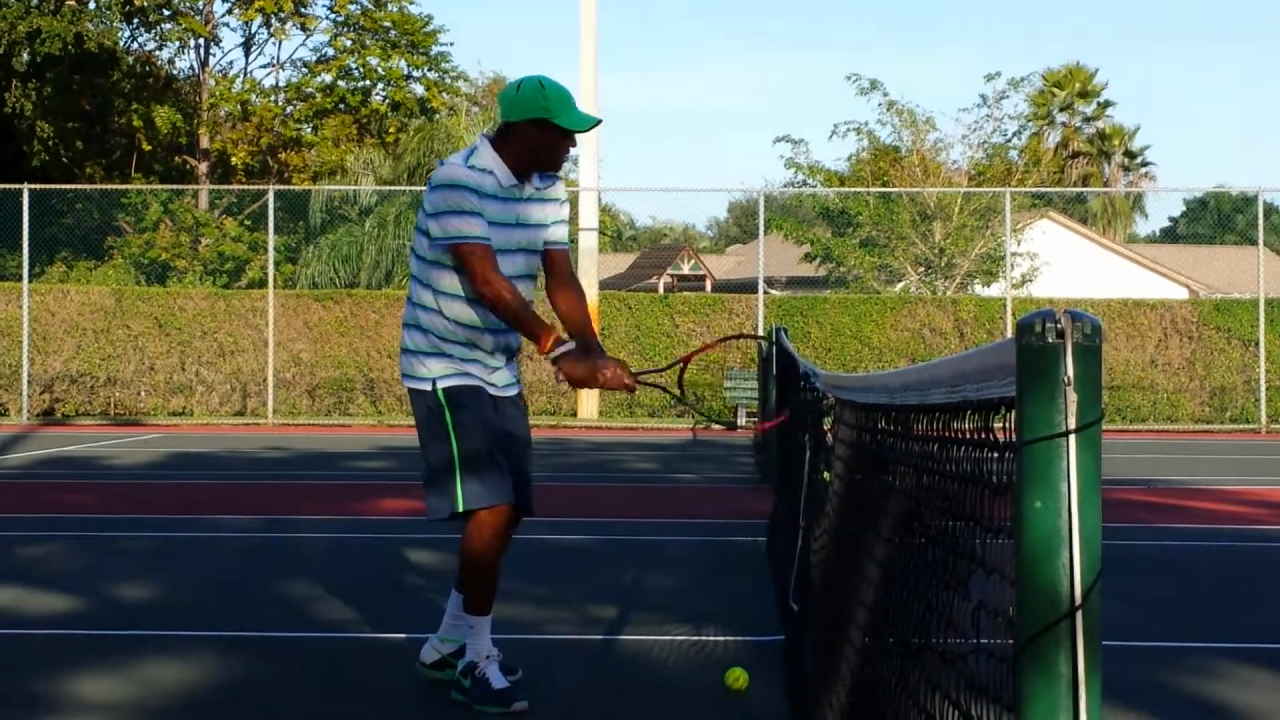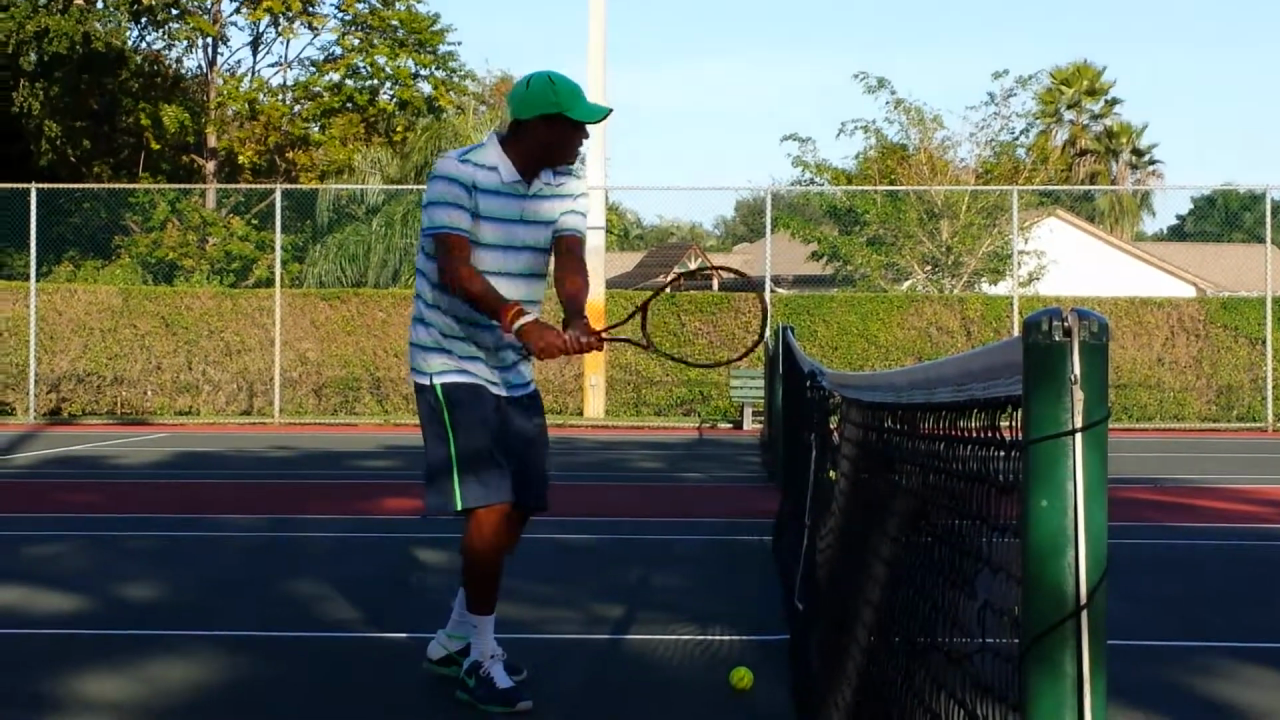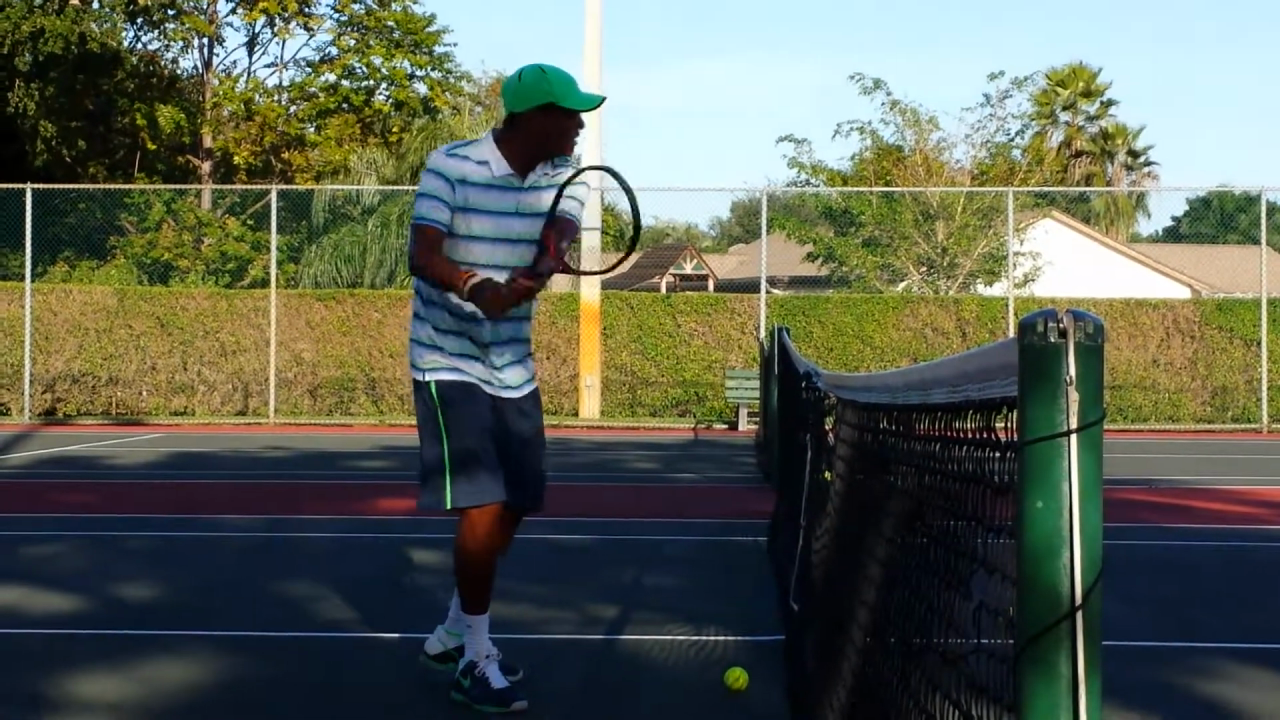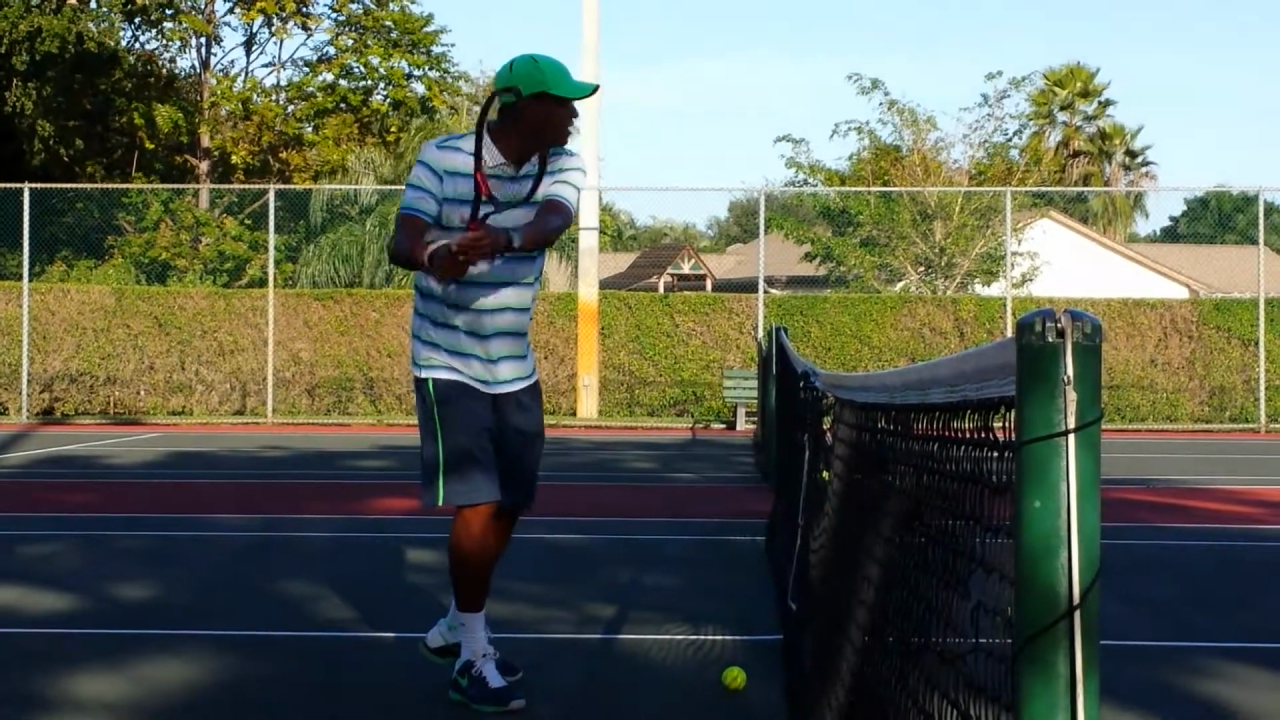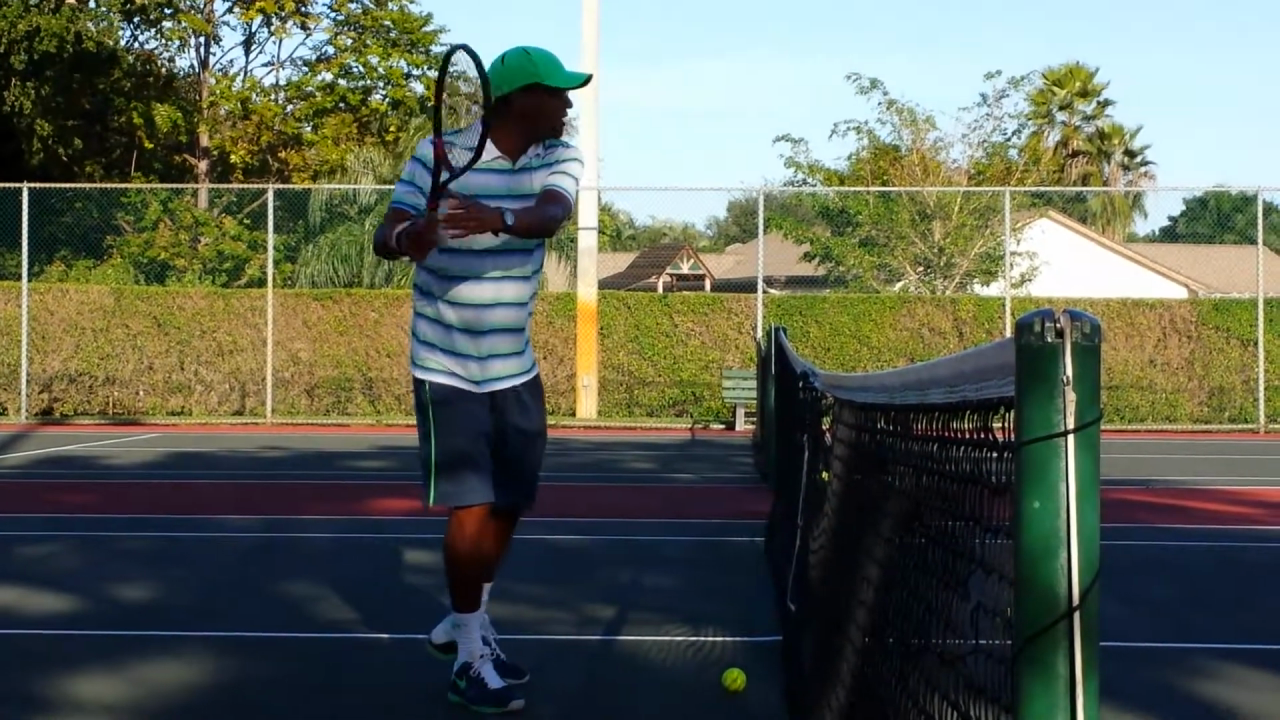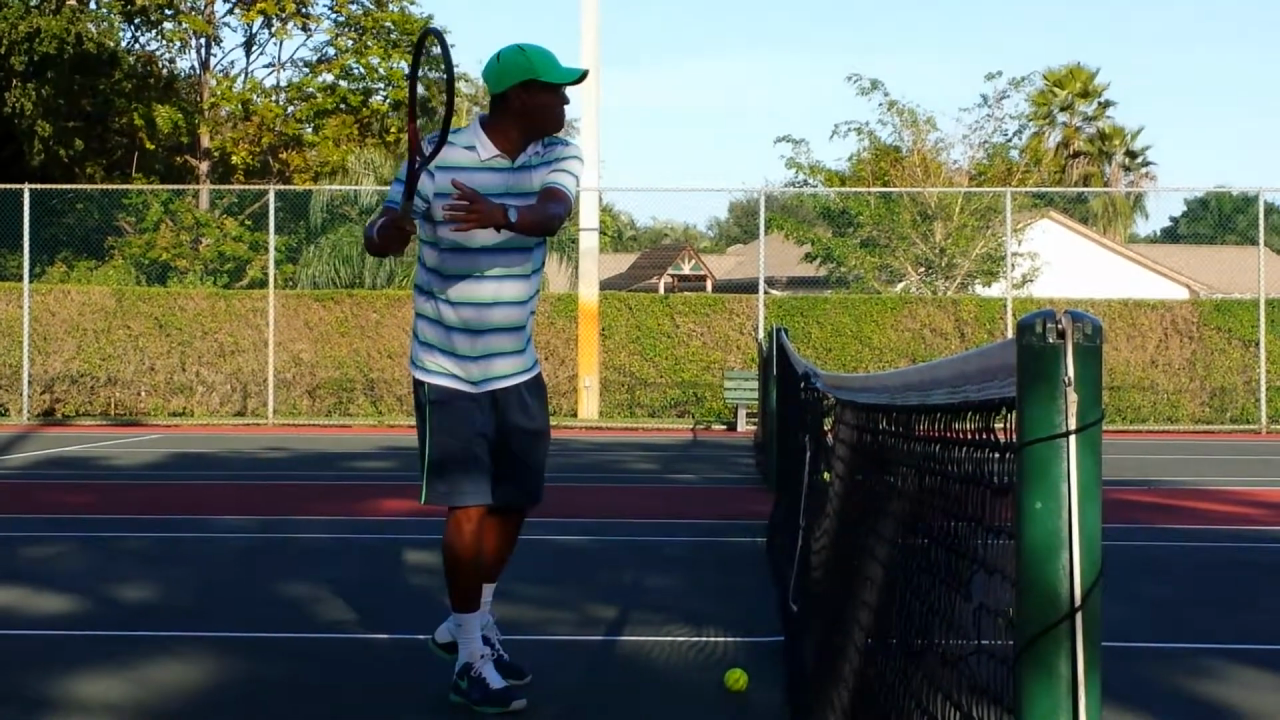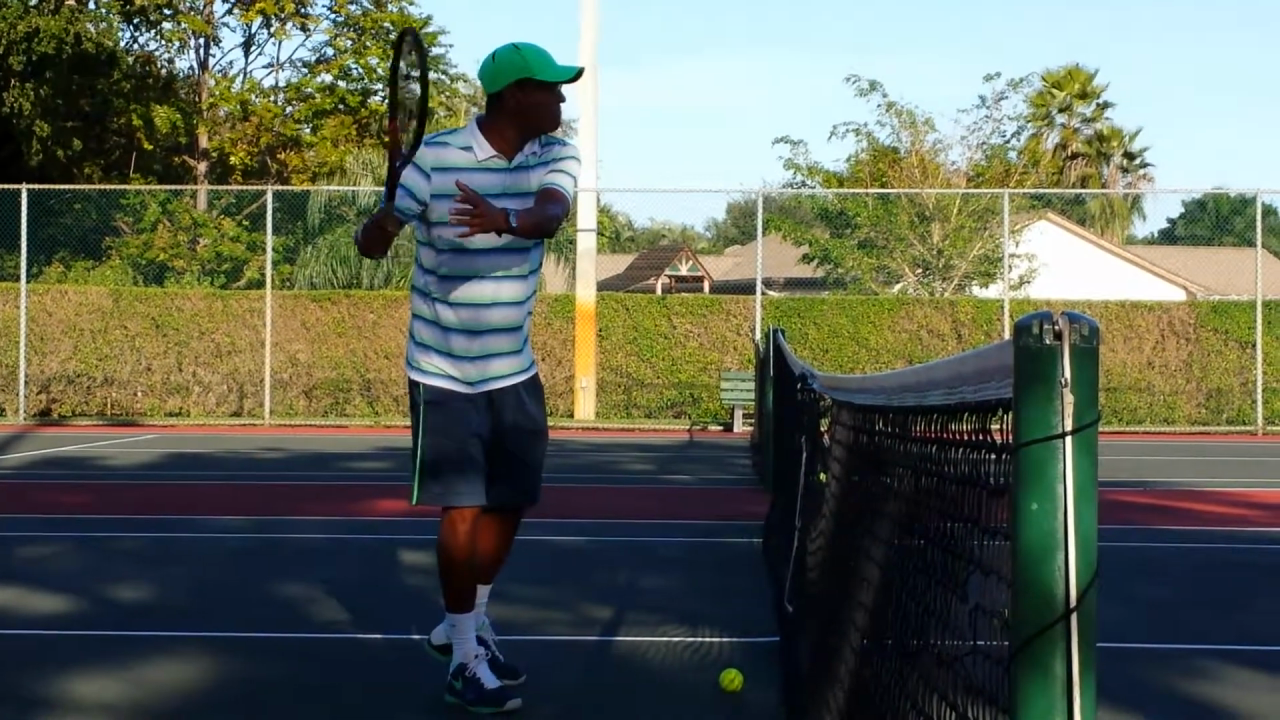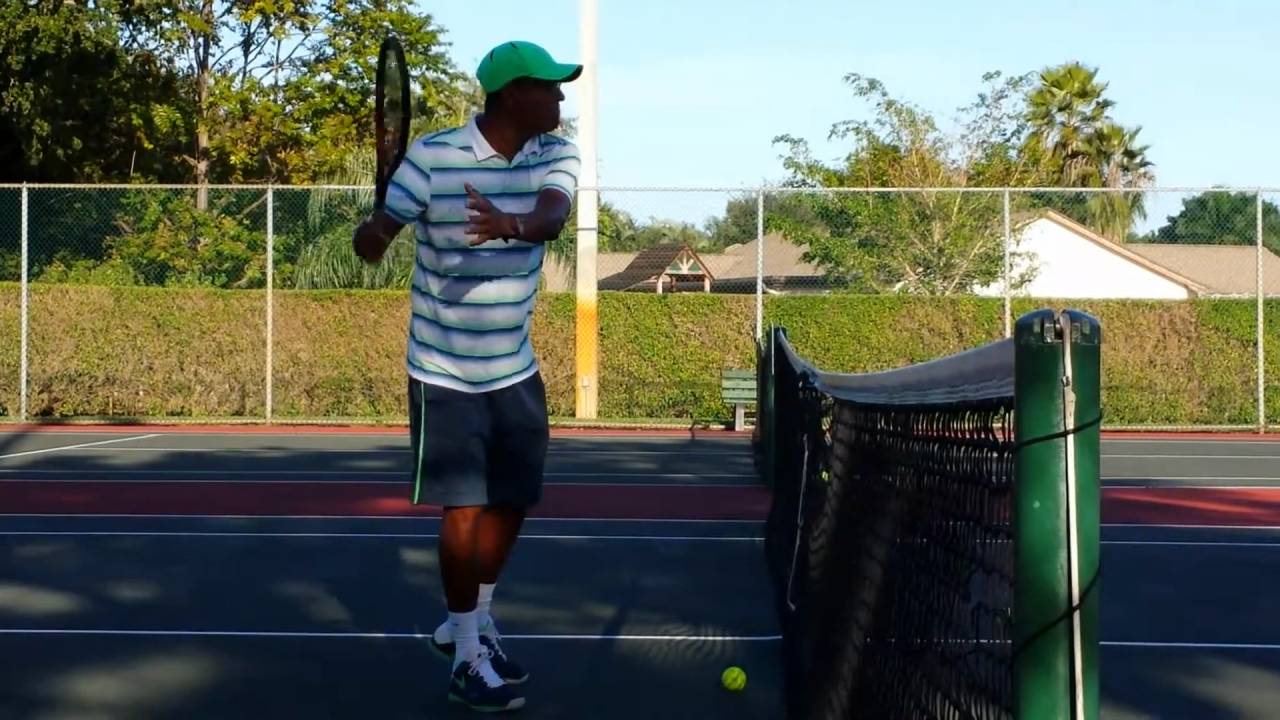
dt=0.1s
person 1, frame 1
left shoulder: (545, 190)
right shoulder: (459, 177)
left elbow: (559, 277)
right elbow: (481, 280)
left wrist: (594, 349)
right wrist: (559, 350)
left hip: (497, 374)
right hip: (446, 369)
left knee: (508, 509)
right knee: (491, 508)
left ankle: (449, 642)
right ankle: (475, 660)
person 1, frame 2
left shoulder: (565, 185)
right shoulder: (458, 171)
left elbow: (569, 261)
right elbow: (455, 268)
left wrist: (576, 322)
right wrist: (522, 323)
left hip: (513, 372)
right hip: (453, 368)
left knee: (517, 507)
right knee: (491, 507)
left ankle: (456, 637)
right ankle: (480, 657)
person 1, frame 3
left shoulder: (566, 177)
right shoulder: (450, 165)
left elbow: (560, 238)
right elbow: (423, 255)
left wrist: (533, 274)
right wrist: (473, 287)
left hip: (513, 371)
right hip: (447, 368)
left knee: (514, 507)
right knee: (482, 507)
left ankle: (454, 633)
right ankle: (474, 660)
person 1, frame 4
left shoulder: (564, 166)
right shoulder: (441, 158)
left elbow: (548, 225)
right elbow: (401, 242)
left wrist: (499, 241)
right wrist: (434, 253)
left hip: (513, 367)
right hip: (448, 365)
left knee: (508, 505)
right knee: (477, 506)
left ankle: (456, 628)
right ankle: (471, 658)
person 1, frame 5
left shoulder: (561, 158)
right shoulder: (435, 155)
left elbow: (549, 216)
right elbow: (388, 232)
left wrist: (497, 219)
right wrist: (404, 235)
left hip: (516, 369)
right hip: (447, 369)
left knee: (509, 504)
right knee: (470, 508)
left ankle: (464, 625)
right ankle: (469, 658)
person 1, frame 6
left shoulder: (561, 156)
right shoulder: (435, 155)
left elbow: (550, 214)
right elbow: (378, 232)
left wrist: (502, 215)
right wrist: (389, 230)
left hip: (518, 368)
right hip: (448, 370)
left knee: (512, 505)
right knee: (468, 509)
left ankle: (471, 625)
right ankle: (470, 658)
person 1, frame 7
left shoulder: (558, 156)
right shoulder: (434, 156)
left elbow: (549, 216)
right elbow: (379, 228)
left wrist: (504, 220)
right wrist: (375, 231)
left hip: (515, 369)
right hip: (444, 371)
left knee: (510, 504)
right knee: (463, 509)
left ankle: (466, 626)
right ankle: (466, 661)
person 1, frame 8
left shoulder: (558, 155)
right shoulder: (432, 155)
left elbow: (552, 218)
right elbow: (378, 228)
left wrist: (513, 225)
right wrist: (370, 237)
left hip: (515, 368)
right hip: (445, 370)
left knee: (512, 503)
right knee: (465, 509)
left ankle: (472, 625)
right ankle: (468, 659)
